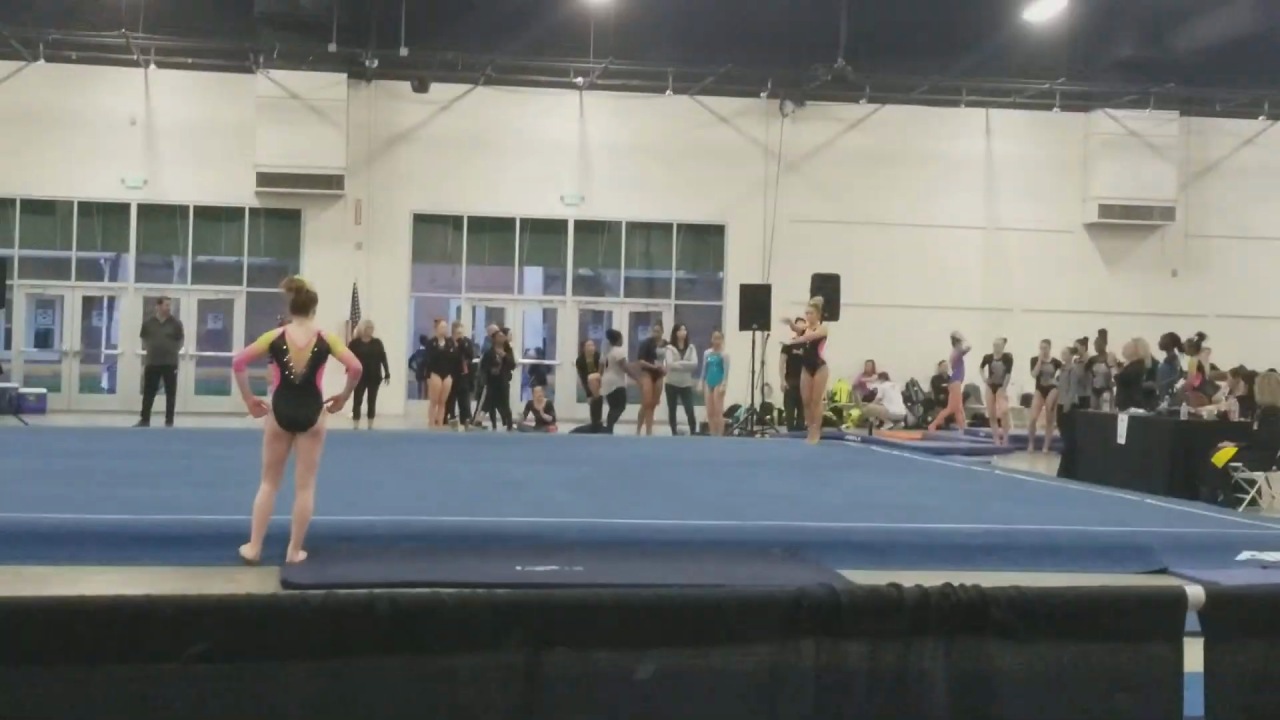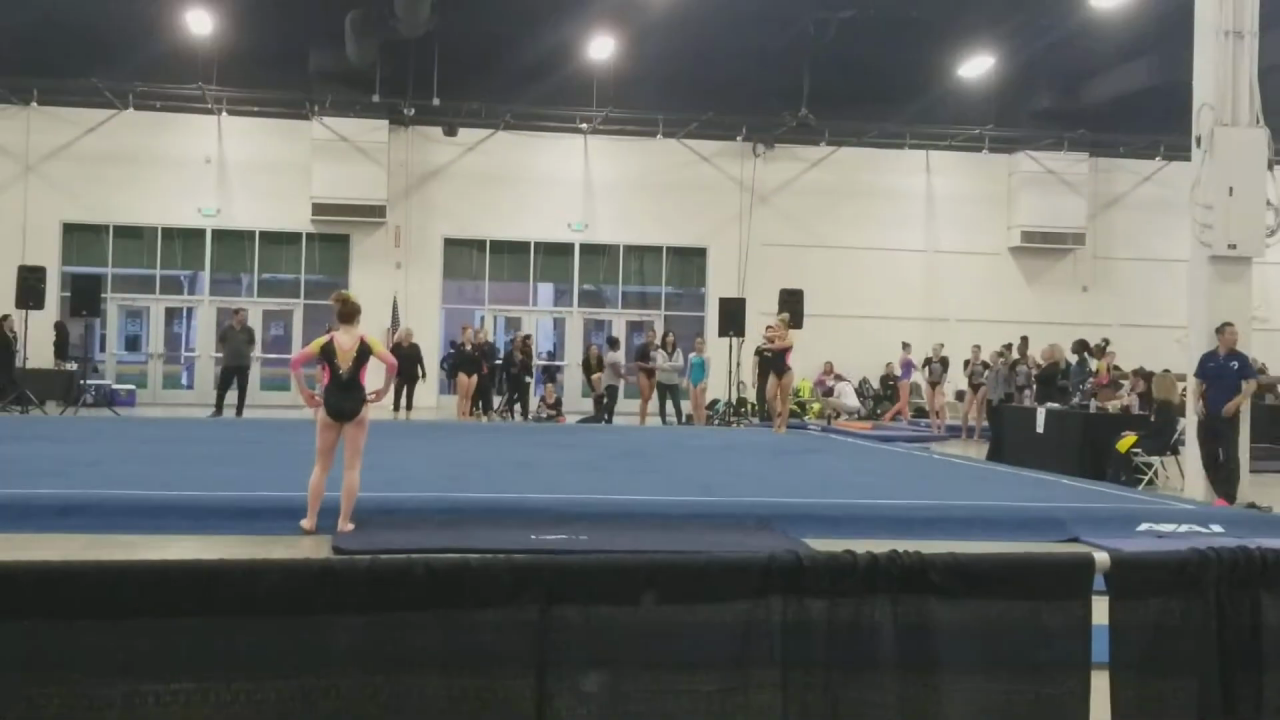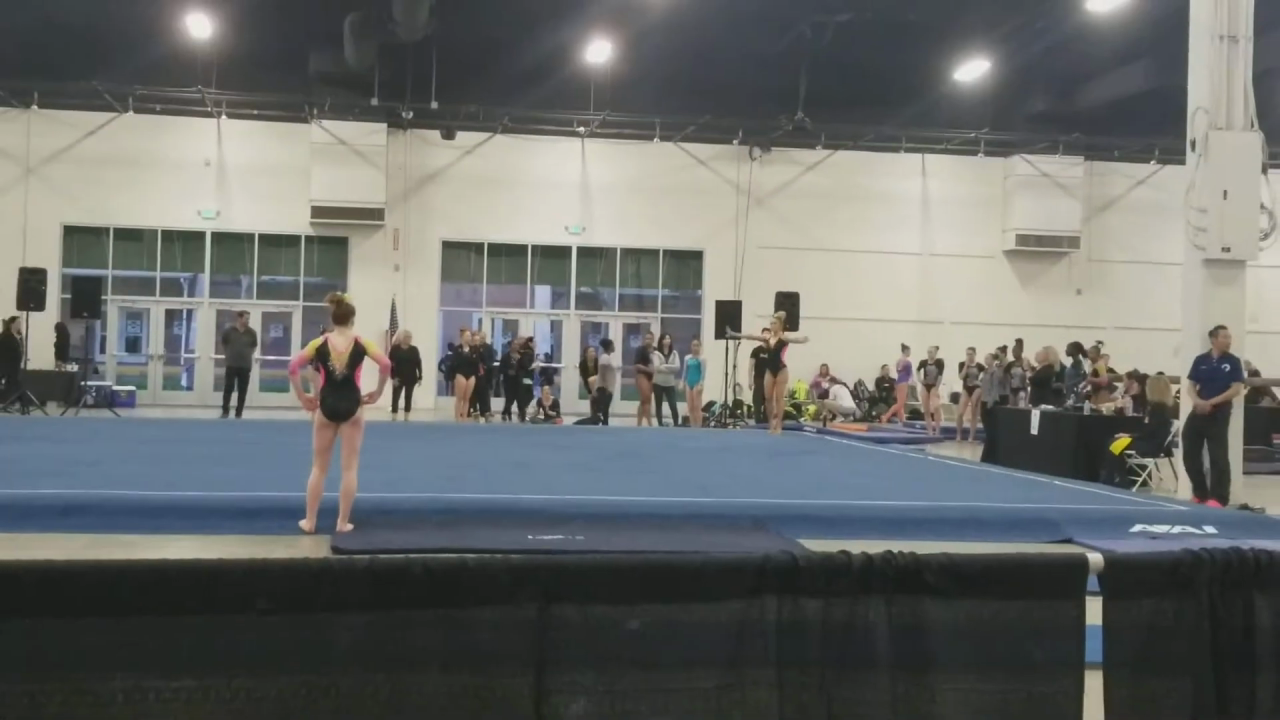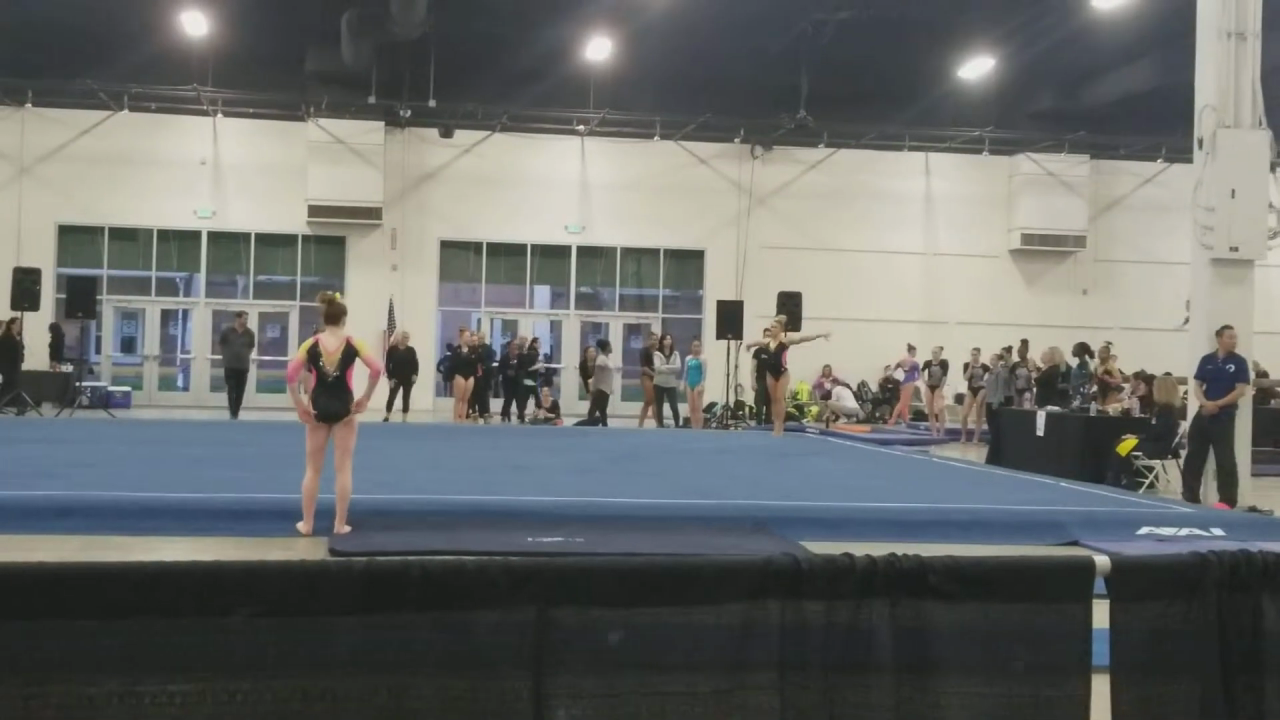
dt=0.2s
person 1, frame 1
left shoulder: (275, 337)
right shoulder: (325, 338)
left elbow: (238, 363)
right elbow: (356, 368)
left wrist: (250, 399)
right wrist: (342, 397)
left hip: (280, 413)
right hip: (312, 414)
left knee: (269, 484)
right knee: (304, 488)
left ankle: (254, 547)
right ankle: (294, 551)
person 1, frame 2
left shoulder: (325, 341)
right shoulder: (366, 341)
left elbow: (295, 362)
right elbow: (392, 363)
left wrist: (305, 393)
right wrist: (383, 390)
left hip: (330, 406)
right hip: (357, 406)
left knee: (321, 466)
right knee: (352, 468)
left ankle: (310, 520)
right ankle: (344, 522)
person 1, frame 3
left shoulder: (320, 343)
right shoulder: (361, 343)
left elbow: (293, 367)
right elbow: (386, 364)
left wrist: (302, 396)
right wrist: (377, 393)
left hip: (326, 406)
right hip: (352, 407)
left knee: (319, 467)
right knee: (349, 468)
left ankle: (310, 521)
right ankle: (343, 522)
person 1, frame 4
left shoulder: (311, 344)
right shoulder: (353, 343)
left elbow: (291, 373)
right elbow: (376, 369)
left wrist: (300, 406)
right wrist: (364, 399)
left hip: (318, 408)
right hip: (344, 408)
left knee: (313, 469)
right knee: (343, 469)
left ankle: (307, 523)
right ankle: (340, 524)
